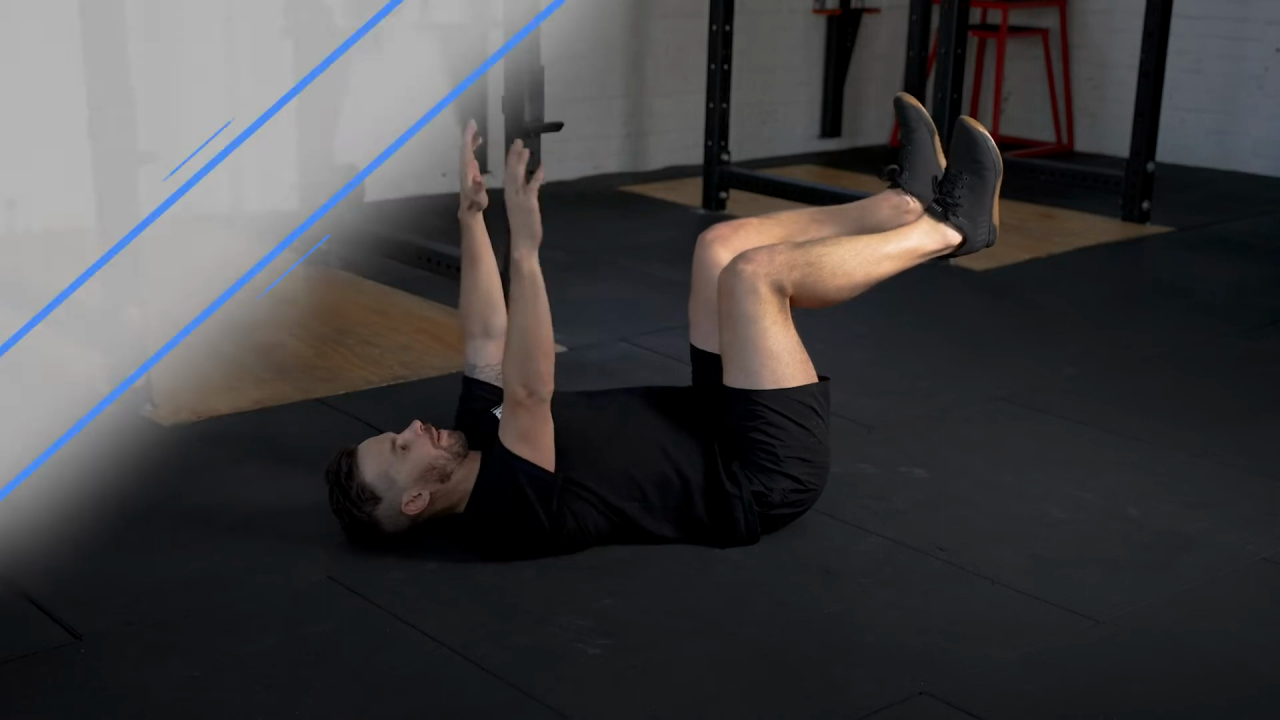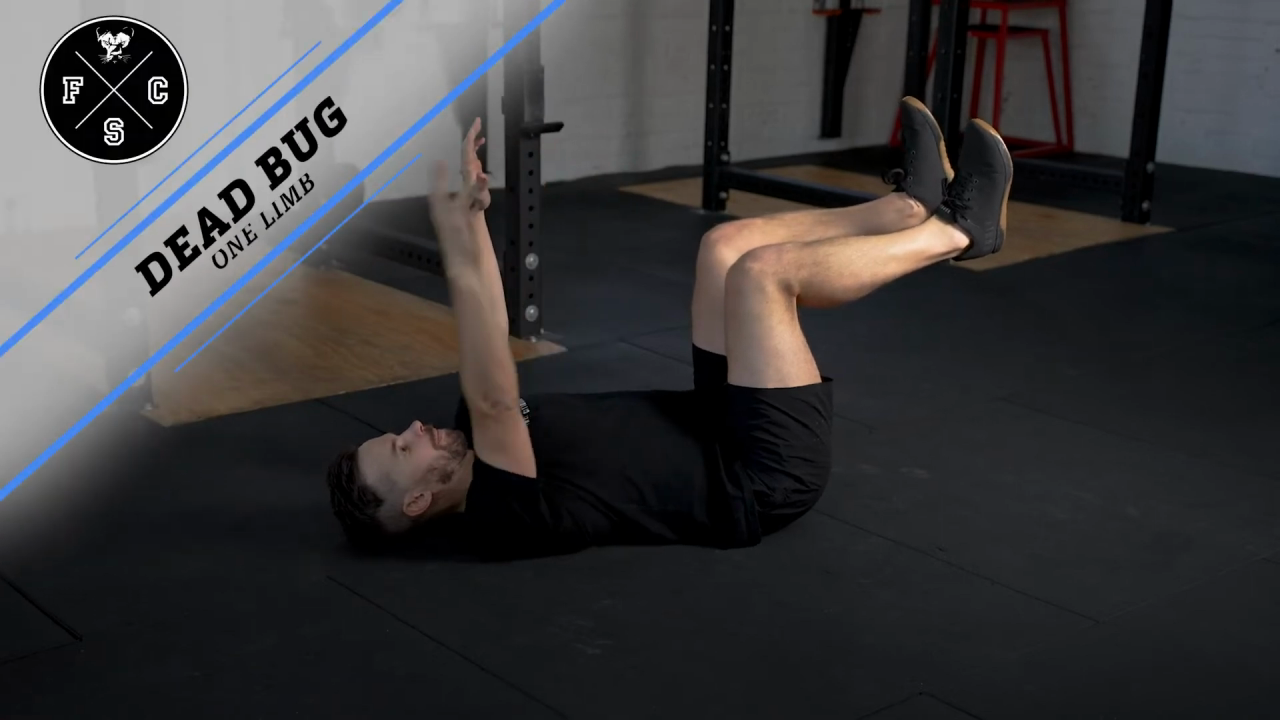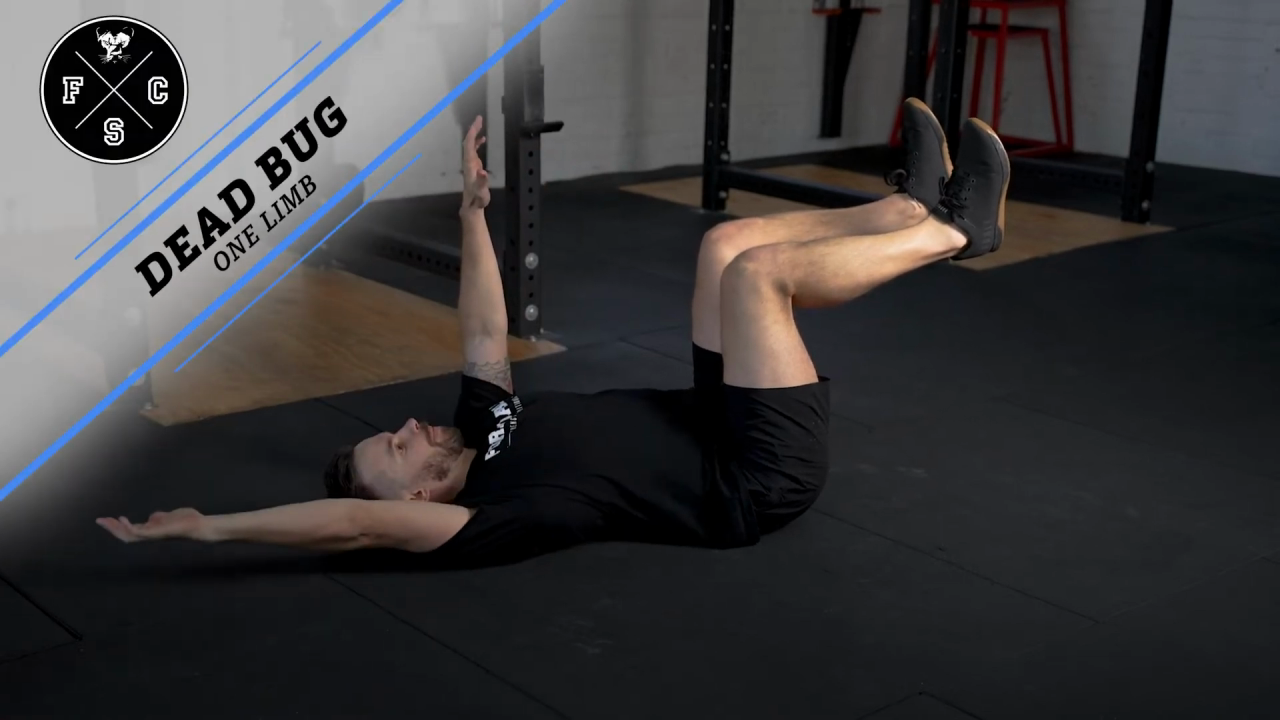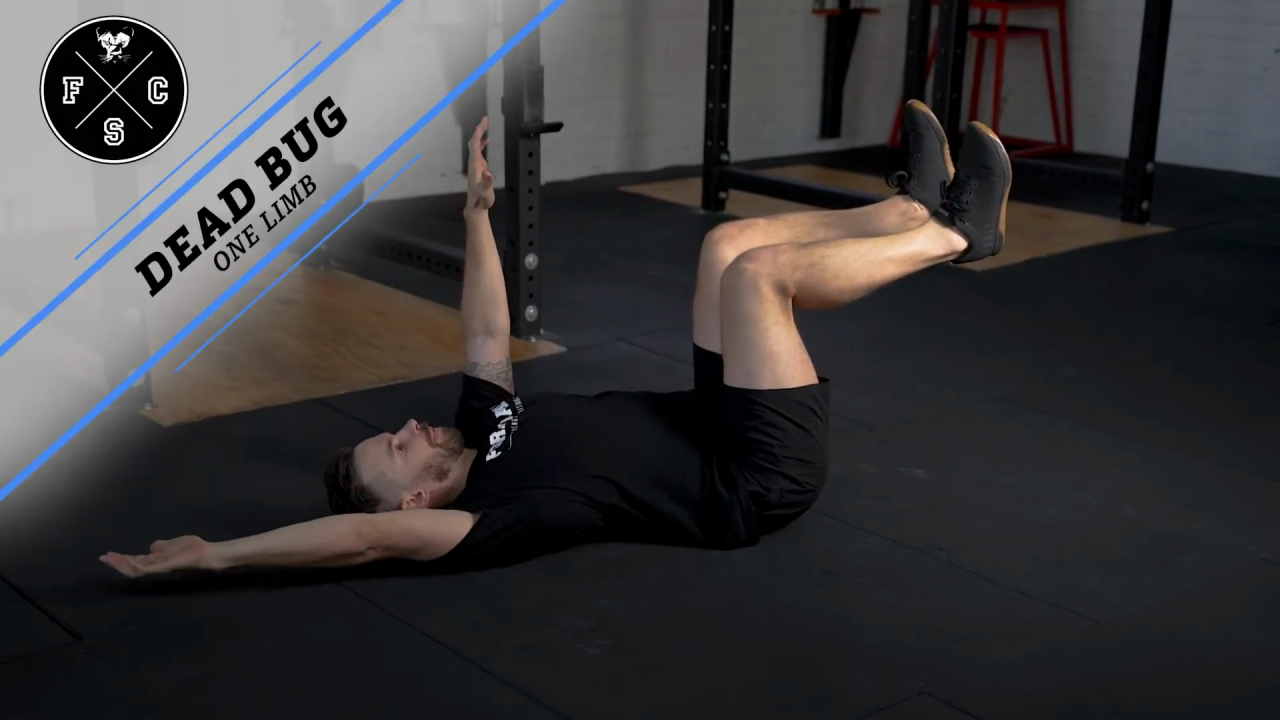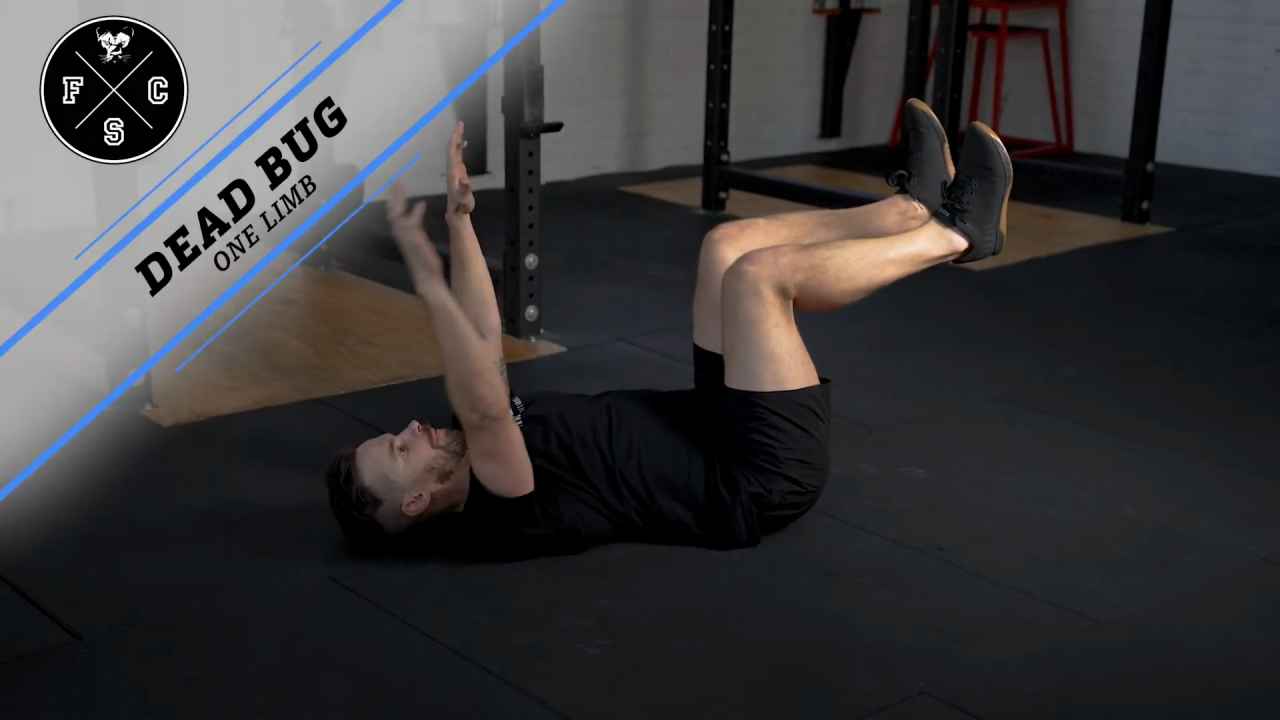
dt=1s
person 1, frame 1
left shoulder: (478, 440)
right shoulder: (504, 515)
left elbow: (486, 339)
right elbow: (528, 393)
left wrist: (471, 218)
right wrist: (524, 250)
left hip: (719, 433)
right hip: (763, 475)
left knee: (723, 246)
right knee: (756, 272)
left ankle: (910, 201)
right ankle: (949, 228)
person 1, frame 2
left shoulder: (475, 439)
right shoulder: (499, 518)
left elbow: (485, 343)
right elbow: (493, 396)
left wrist: (473, 216)
right wrist: (458, 270)
left hip: (720, 430)
right hip: (762, 476)
left knee: (728, 244)
right knee: (763, 269)
left ankle: (915, 206)
right ankle: (958, 230)
person 1, frame 3
left shoulder: (481, 430)
right shoulder: (492, 517)
left elbow: (485, 335)
right elbow: (357, 524)
left wrist: (472, 211)
right wrist: (211, 525)
left hip: (717, 428)
right hip: (760, 479)
left knee: (727, 244)
right knee: (758, 271)
left ankle: (915, 207)
right ankle: (955, 231)
person 1, frame 4
left shoulder: (481, 429)
right shoulder: (498, 515)
left elbow: (488, 337)
right elbow: (369, 539)
left wrist: (476, 211)
right wrist: (212, 551)
left hip: (716, 429)
right hip: (759, 480)
left knee: (729, 244)
right knee: (757, 271)
left ankle: (915, 208)
right ankle: (954, 235)
person 1, frame 5
left shoulder: (466, 445)
right shoulder: (495, 518)
right elbow: (487, 409)
left wrist: (458, 217)
right wrist: (430, 281)
left hip: (715, 428)
right hip: (759, 479)
left knee: (729, 245)
right knee: (760, 271)
left ankle: (919, 209)
right ankle: (958, 234)
